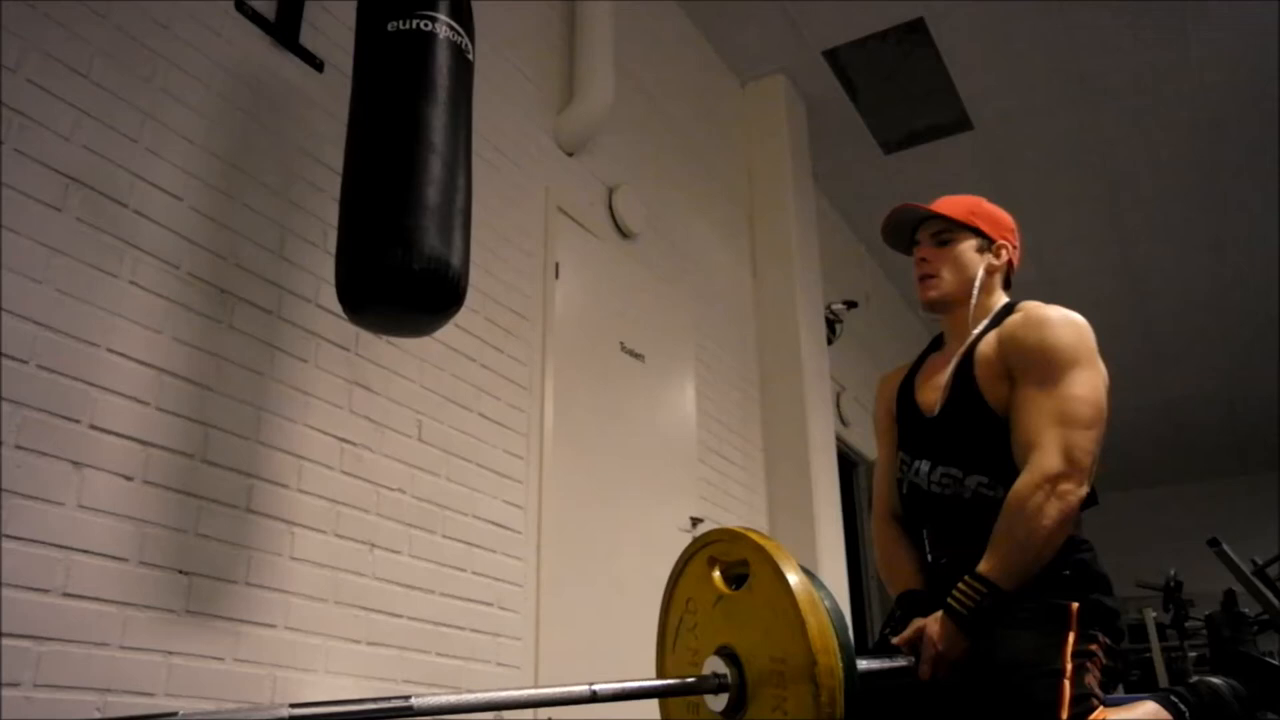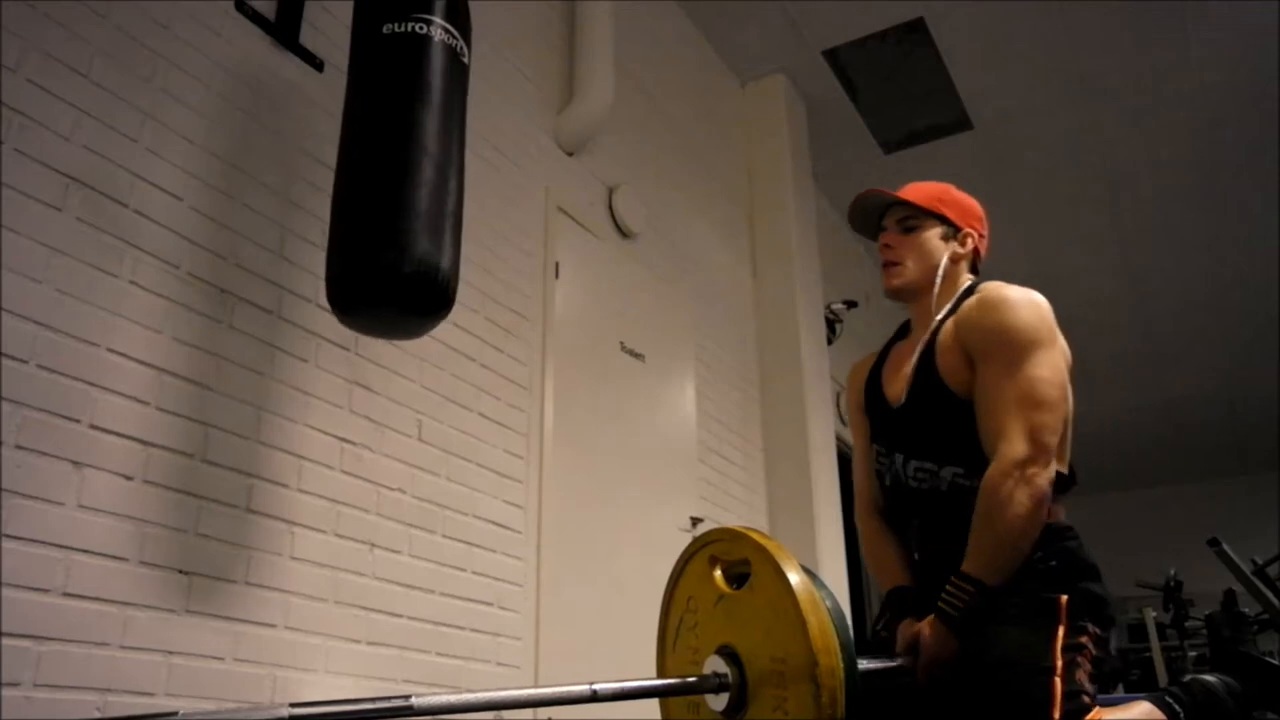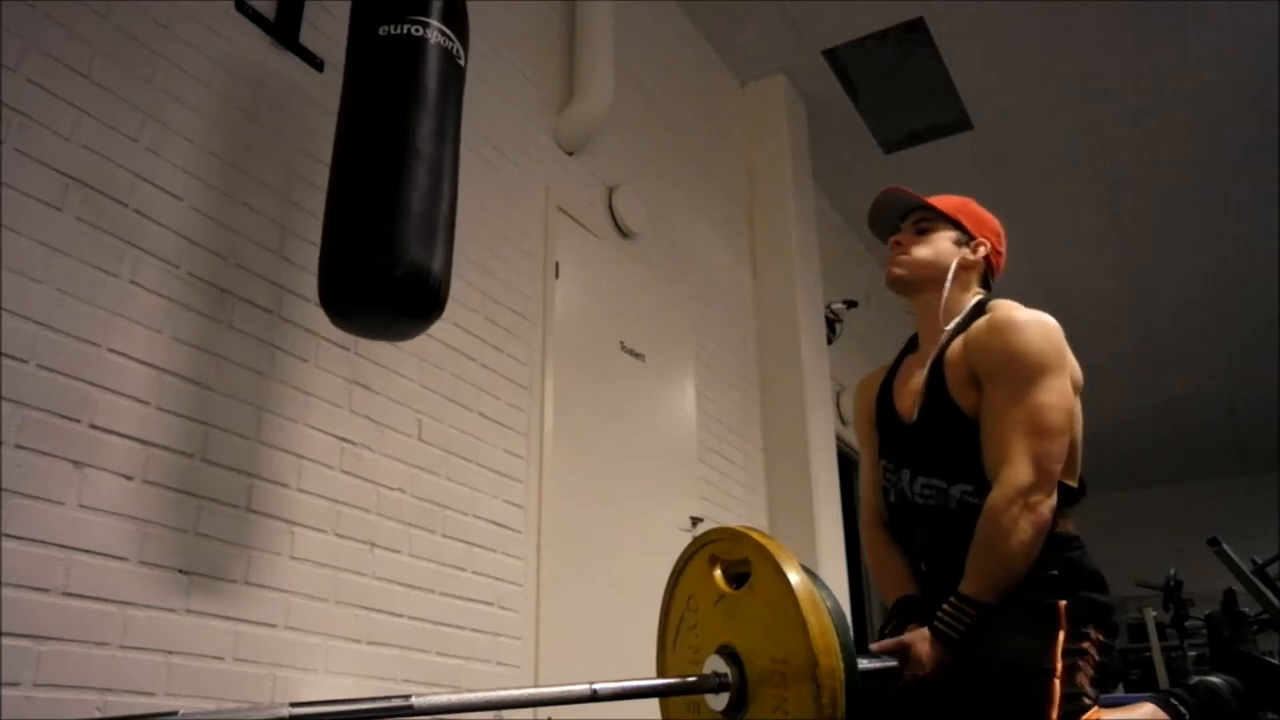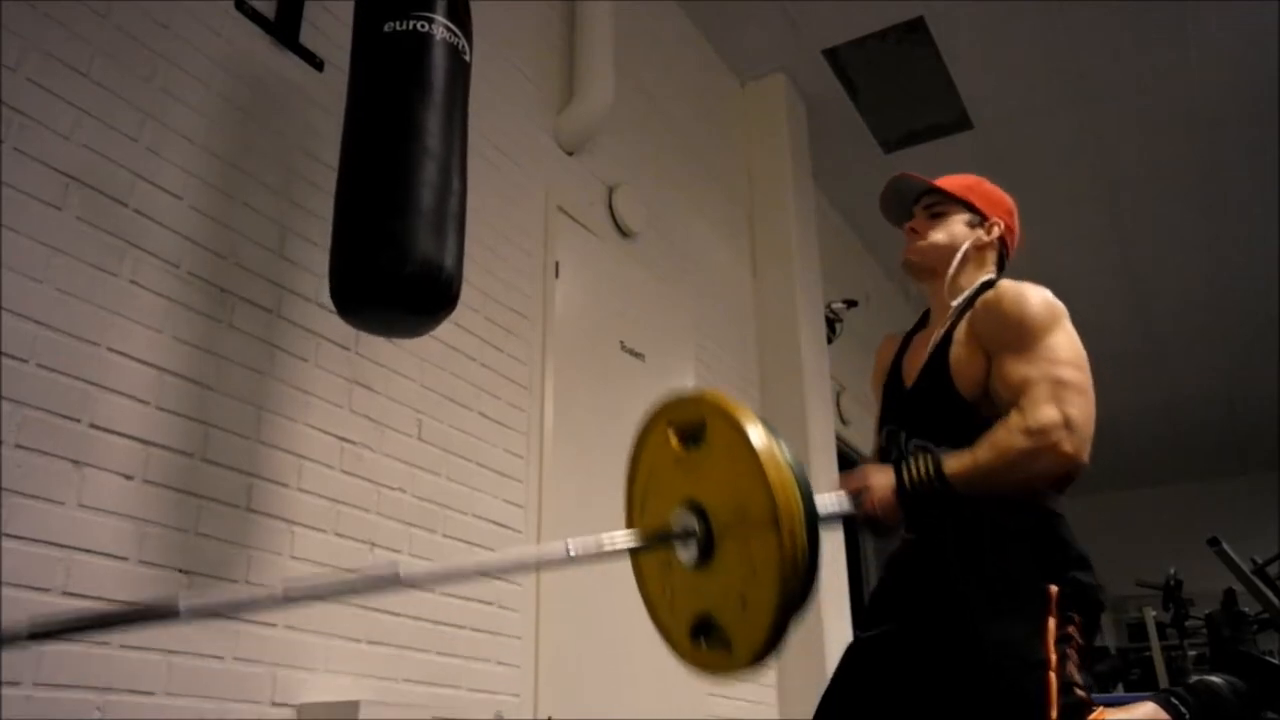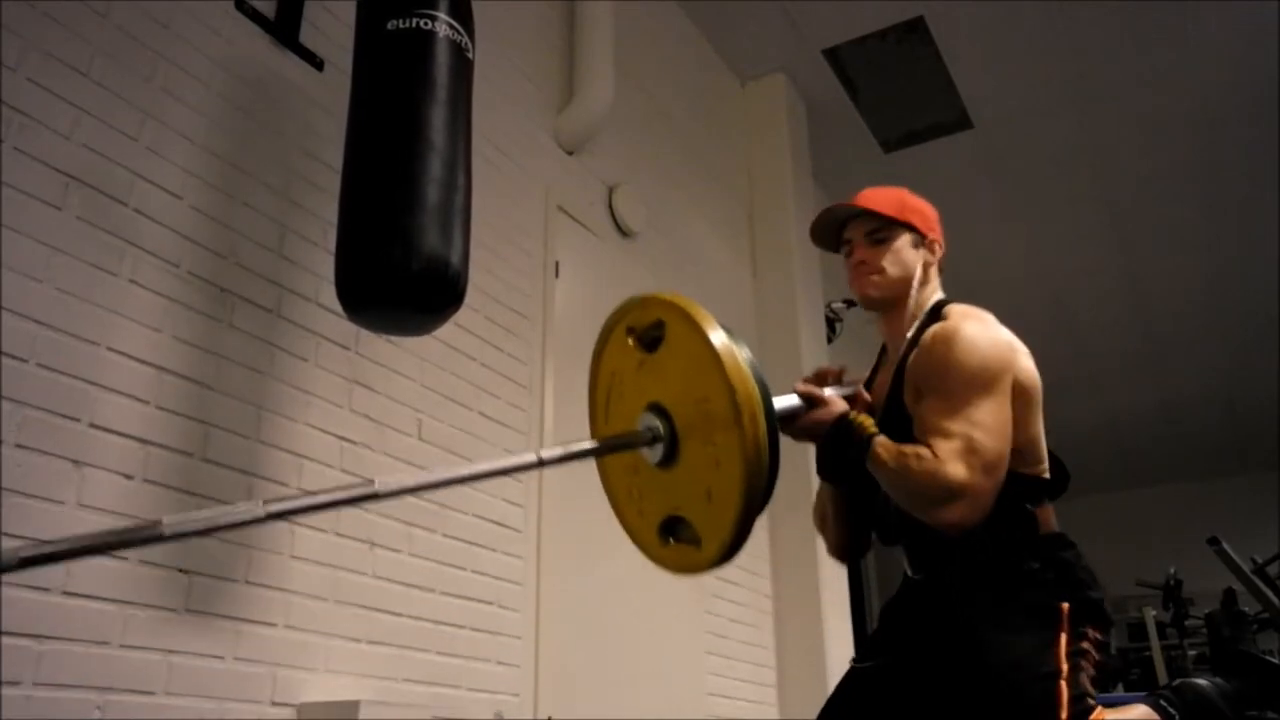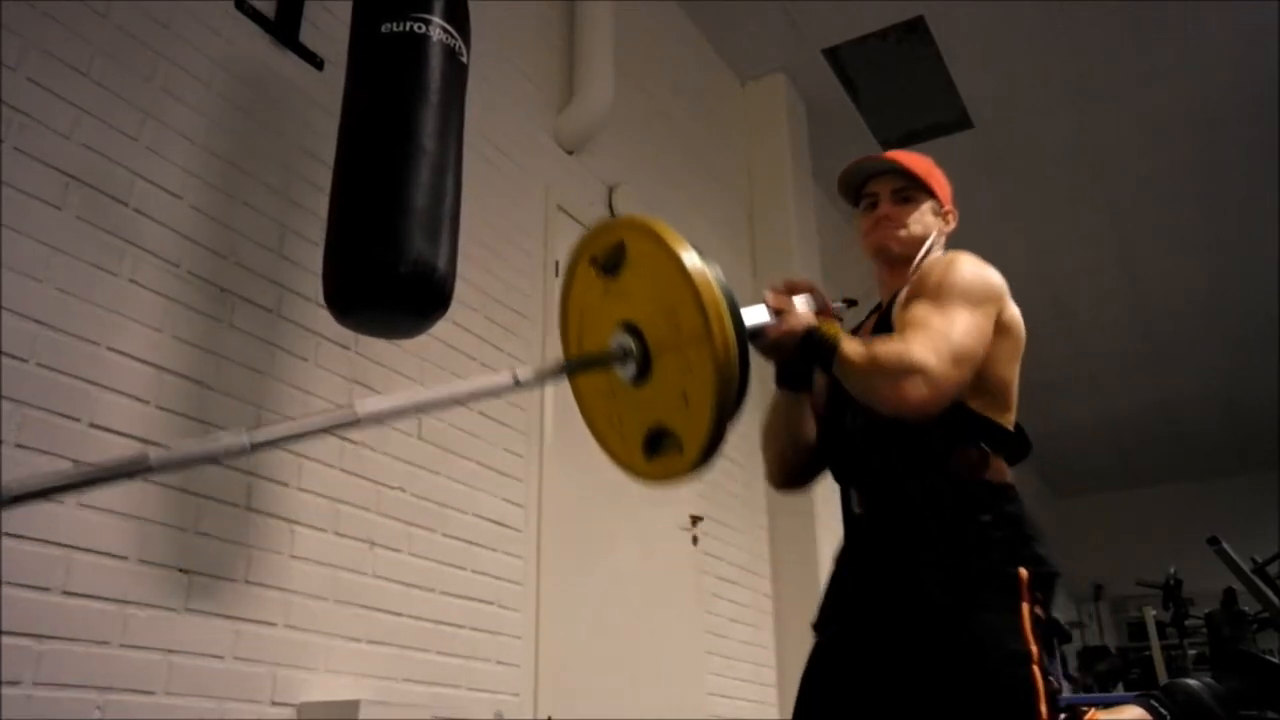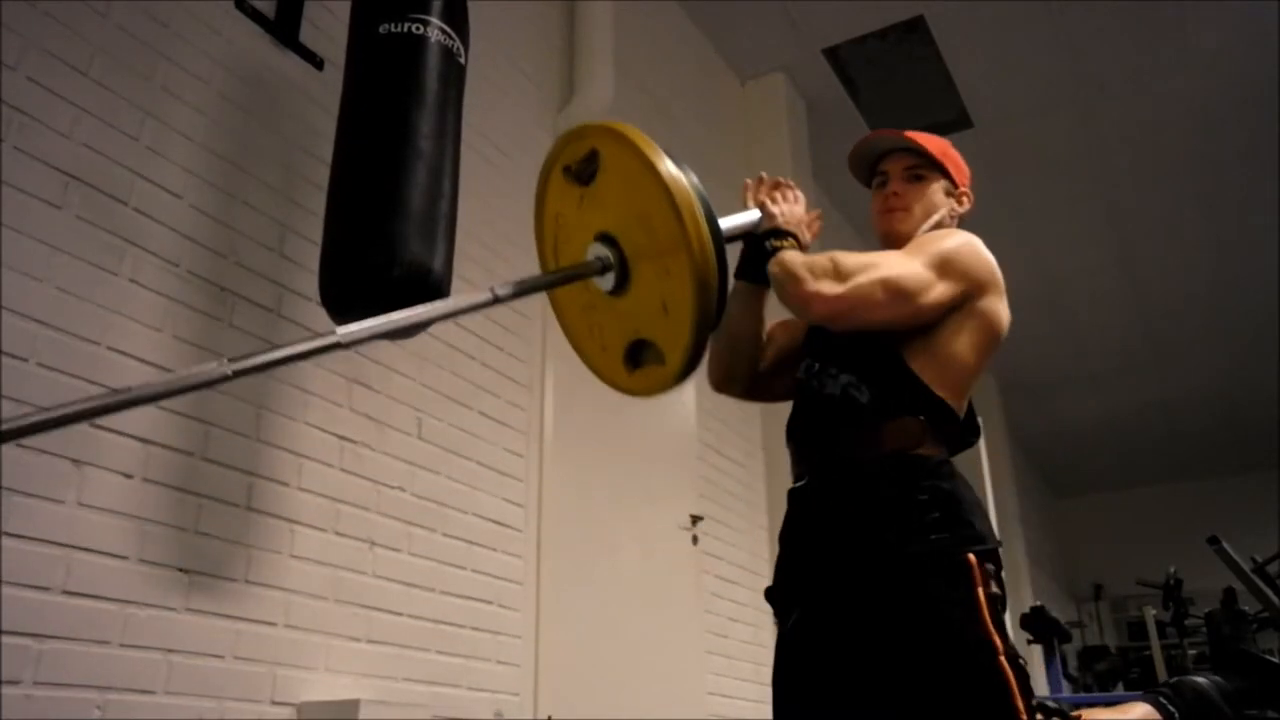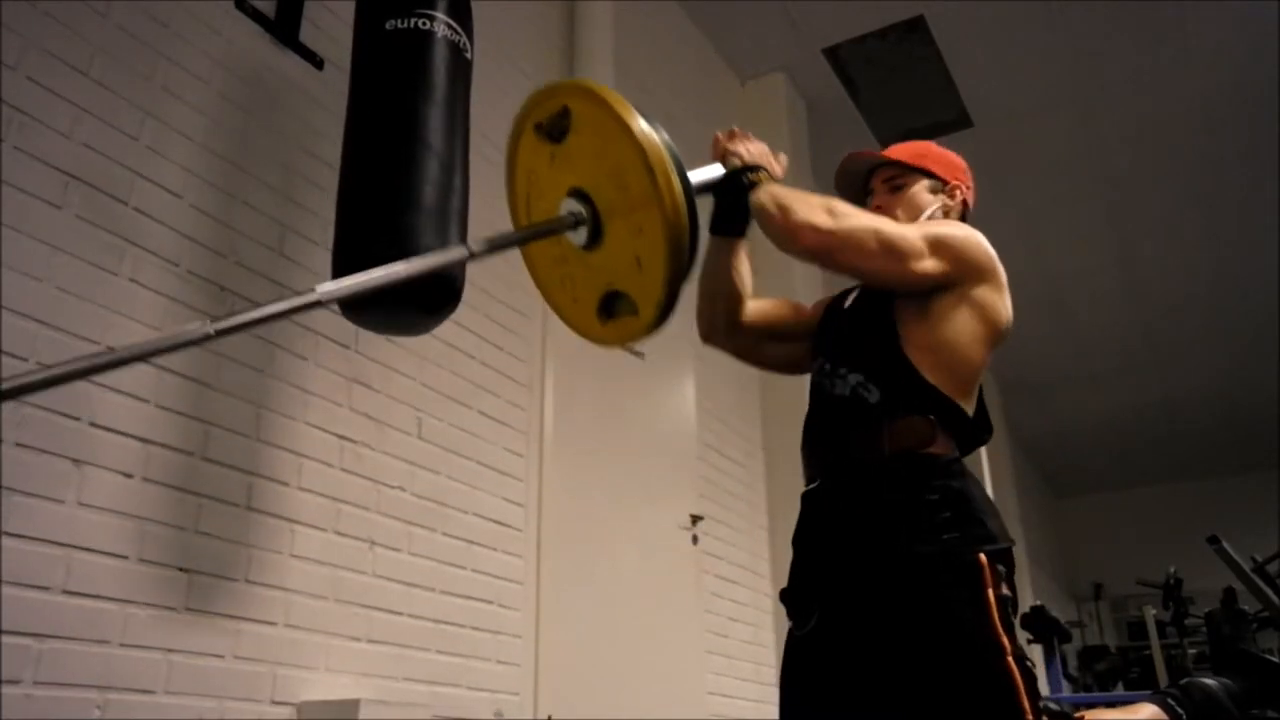
dt=0.5s
person 1, frame 1
left shoulder: (1044, 333)
right shoulder: (899, 387)
left elbow: (1057, 483)
right elbow: (888, 513)
left wrist: (964, 610)
right wrist: (914, 607)
left hip: (1039, 598)
right hip: (939, 602)
person 1, frame 2
left shoulder: (1002, 315)
right shoulder: (869, 377)
left elbow: (1026, 470)
right elbow: (872, 508)
left wrist: (957, 610)
right wrist: (905, 606)
left hip: (1030, 585)
right hip: (931, 594)
person 1, frame 3
left shoulder: (1013, 336)
right shoulder: (877, 391)
left elbow: (1028, 495)
right elbow: (878, 520)
left wrist: (951, 625)
right wrist: (912, 616)
left hip: (1035, 598)
right hip: (939, 604)
person 1, frame 4
left shoulder: (1016, 309)
right shoulder: (895, 353)
left elbow: (1058, 437)
left wrist: (913, 484)
right wrist: (878, 488)
left hip: (1020, 576)
right hip: (923, 582)
person 1, frame 5
left shoulder: (961, 342)
right shoulder: (874, 382)
left elbow: (958, 497)
right elbow: (845, 544)
left wrist: (853, 435)
right wrist: (833, 445)
left hip: (1029, 597)
right hip: (934, 602)
person 1, frame 6
left shoulder: (960, 277)
right shoulder: (855, 341)
left elbow: (915, 381)
right elbow: (787, 469)
left wrist: (821, 341)
right wrist: (791, 372)
left hip: (973, 553)
right hip: (874, 563)
person 1, frame 7
left shoulder: (958, 257)
right shoulder: (847, 292)
left elbow: (828, 293)
right elbow: (734, 374)
left wrist: (782, 240)
right wrist: (756, 254)
left hip: (919, 528)
right hip: (818, 539)
person 1, frame 8
left shoulder: (958, 251)
right shoulder: (846, 310)
left elbow: (821, 229)
right elbow: (725, 324)
left wrist: (757, 179)
right wrist: (731, 212)
left hip: (931, 531)
right hip: (833, 543)
